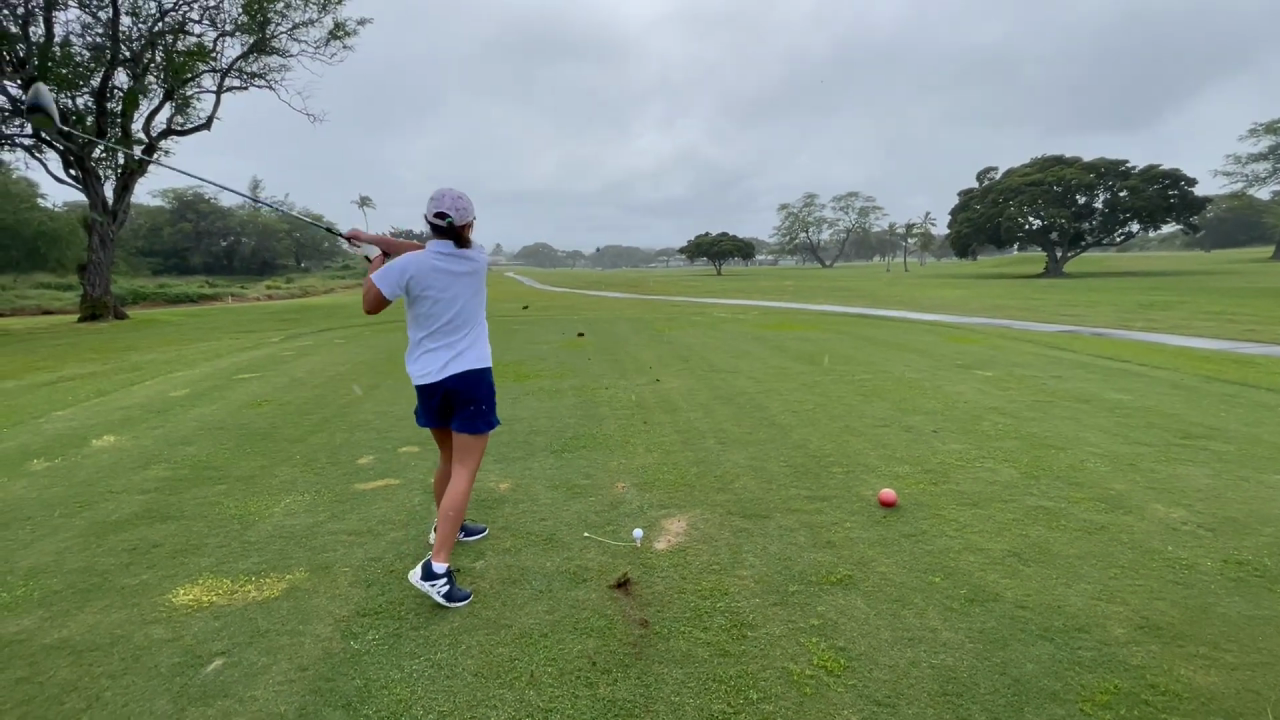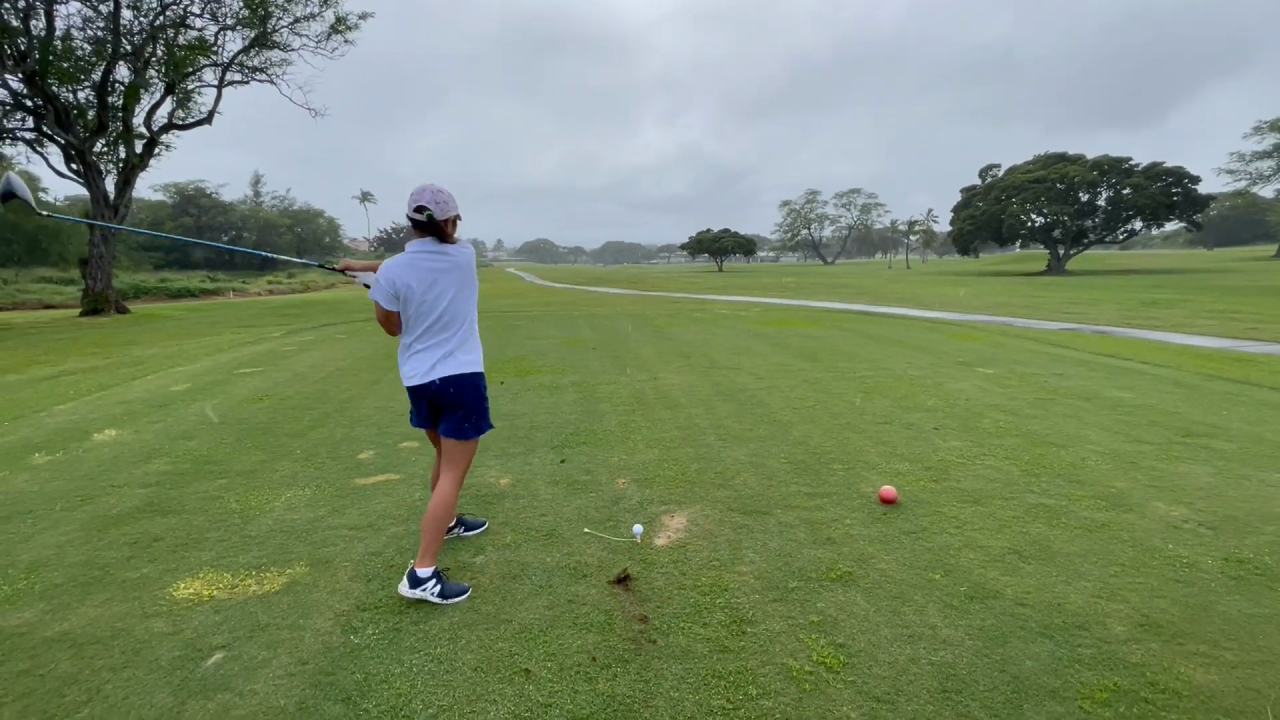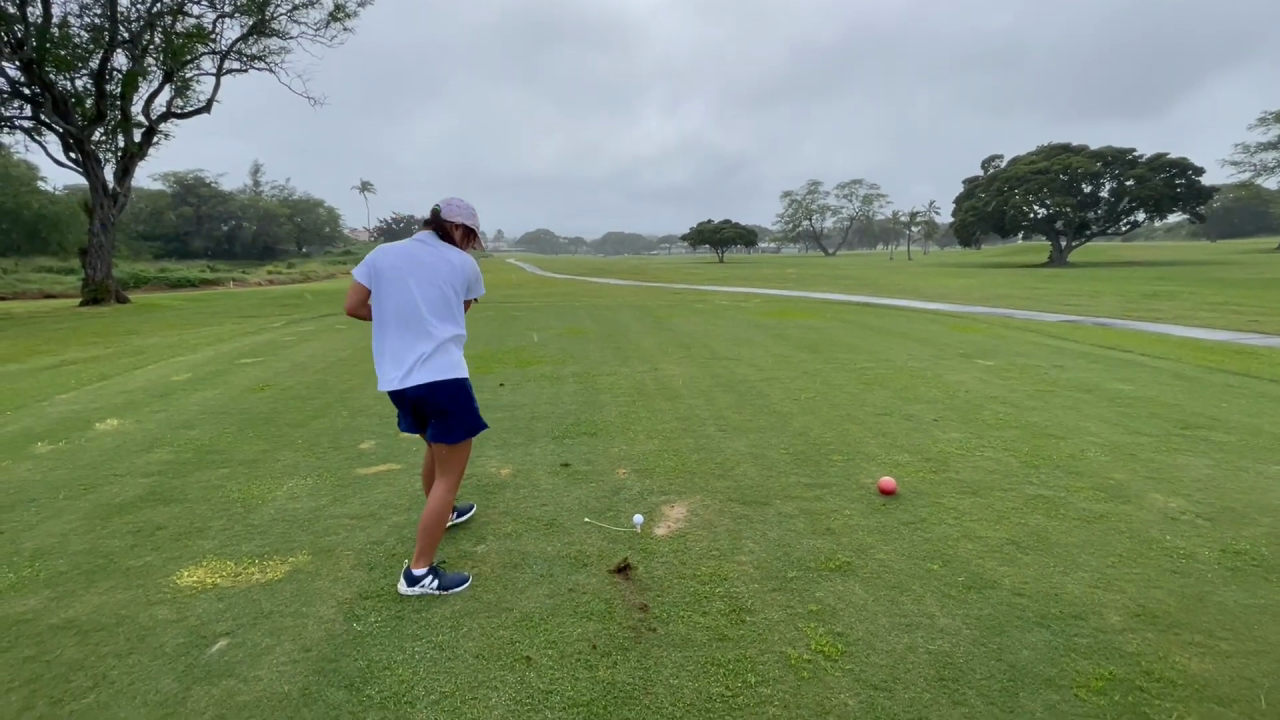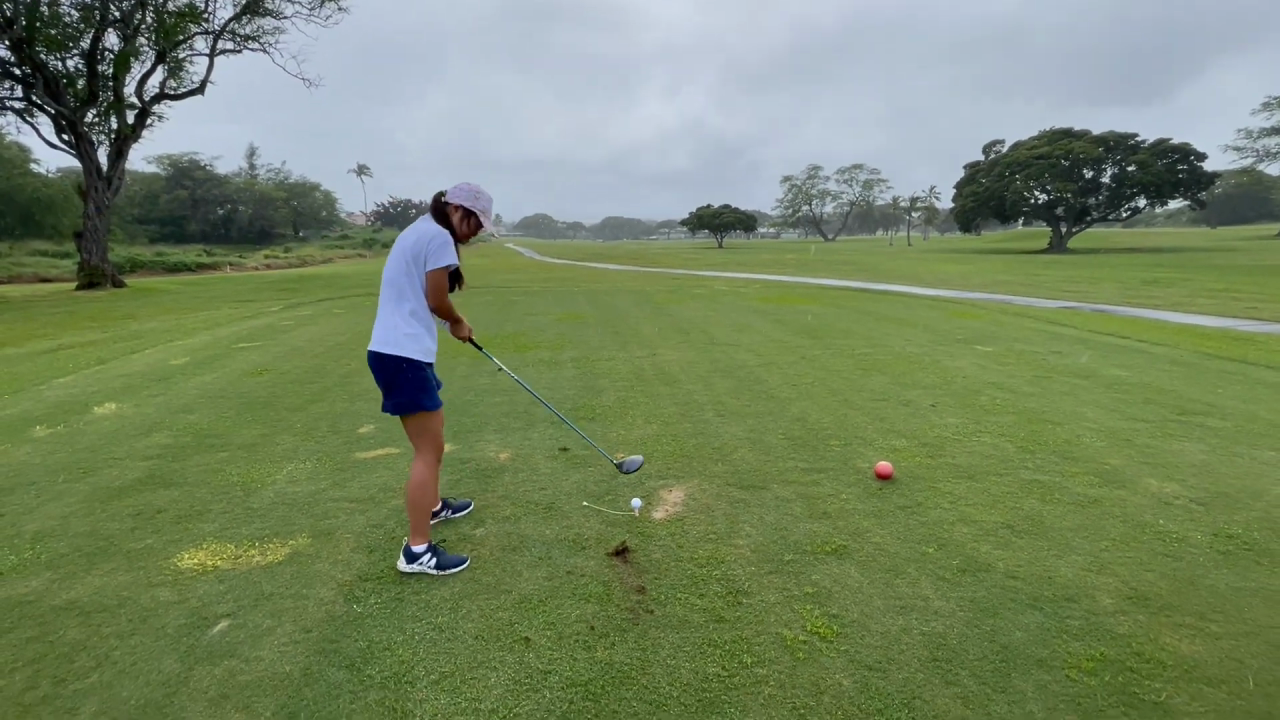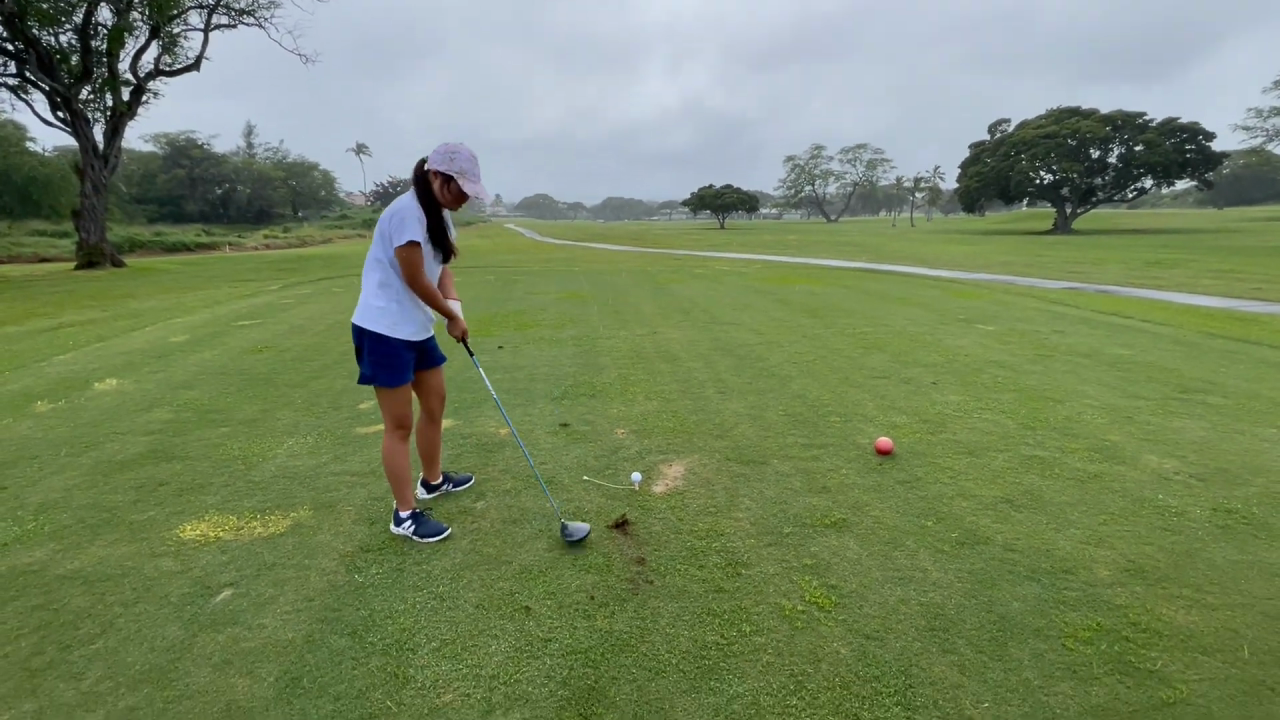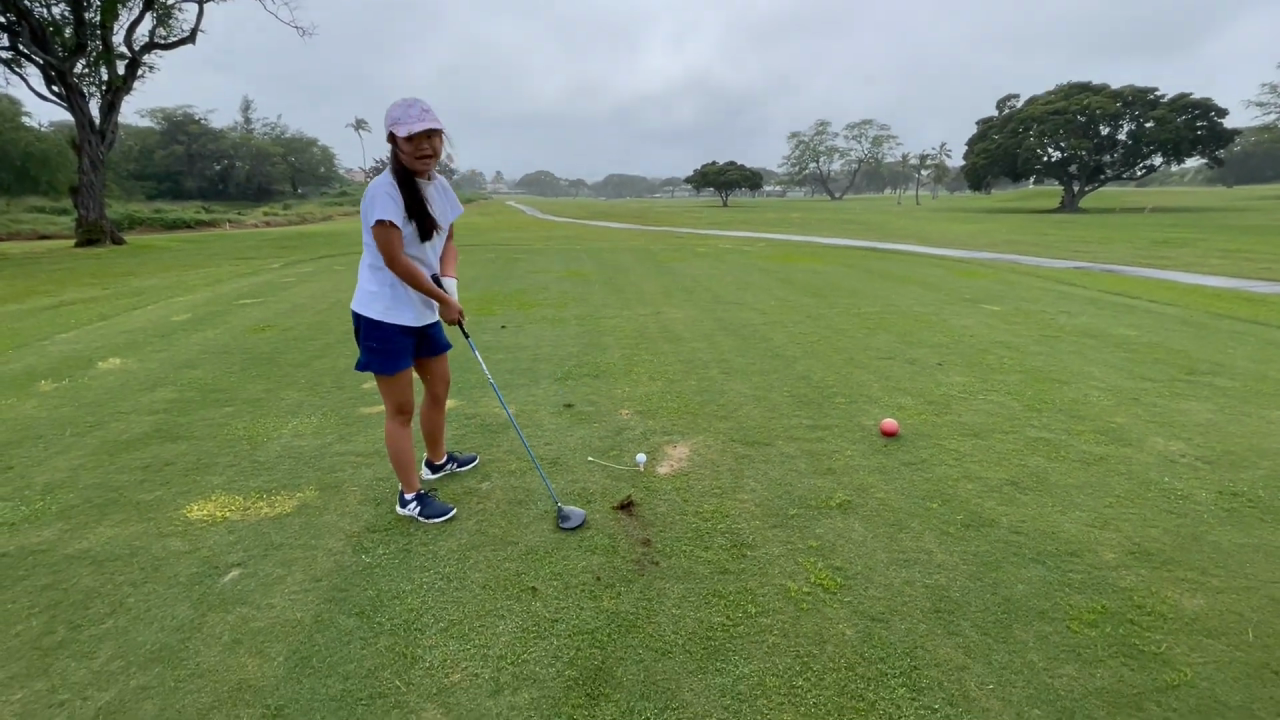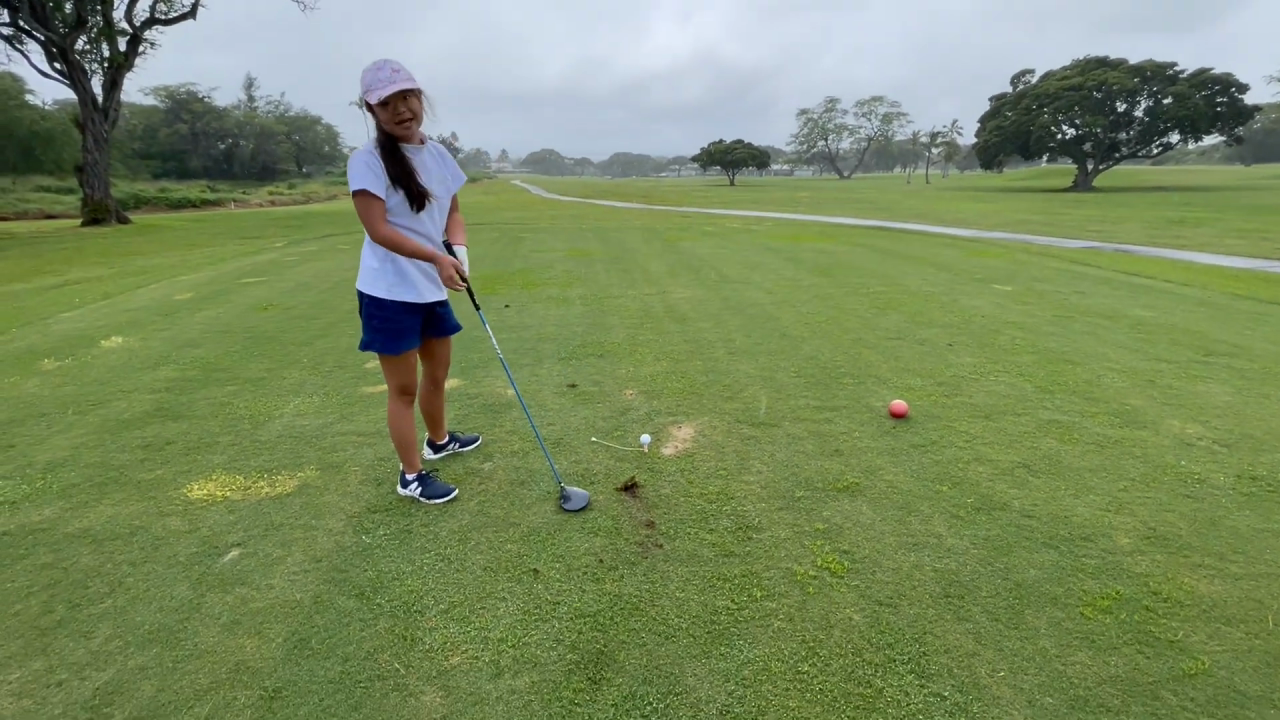
dt=0.4s
person 1, frame 1
left shoulder: (405, 267)
right shoulder: (477, 259)
left elbow: (370, 305)
left wrist: (378, 264)
right wrist: (375, 239)
left hip: (428, 379)
right hip: (471, 375)
left knee: (450, 456)
right knee: (464, 471)
left ankle: (446, 526)
right ankle: (435, 568)
person 1, frame 2
left shoulder: (391, 271)
right shoulder: (464, 255)
left elbow: (392, 327)
right wrist: (369, 267)
left hip: (419, 380)
right hip: (462, 377)
left knee: (445, 457)
right knee: (452, 475)
left ankle: (446, 521)
right ankle: (421, 574)
person 1, frame 3
left shoulder: (382, 254)
right shoulder: (464, 265)
left elbow: (354, 306)
left hip: (398, 381)
right hip: (444, 378)
left knee: (438, 451)
right knee: (449, 473)
left ankle: (440, 512)
right ankle: (418, 572)
person 1, frame 4
left shoulder: (420, 232)
right shoulder: (439, 237)
right elbow: (437, 301)
left wrist: (453, 320)
right wrist: (458, 321)
left hip: (404, 350)
right hip: (403, 355)
left knee: (431, 435)
right knee: (429, 448)
left ankle: (432, 505)
right ankle: (417, 549)
person 1, frame 5
left shoulder: (436, 213)
right shoulder: (407, 213)
left elbow: (441, 267)
right elbow: (414, 279)
left wrist: (453, 305)
right wrist: (452, 318)
left hip: (417, 328)
right hip: (385, 330)
left knee: (435, 403)
right knee: (399, 424)
left ankle: (432, 480)
right ankle: (405, 514)
person 1, frame 6
left shoulder: (439, 185)
right shoulder: (384, 190)
left elbow: (447, 240)
right elbow: (395, 260)
left wrist: (449, 283)
right wrist: (443, 299)
left hip: (423, 312)
right hip: (384, 316)
left knee: (439, 387)
right knee: (400, 408)
left ankle: (437, 459)
right ankle: (410, 495)
person 1, frame 7
left shoulder: (438, 155)
right shoulder: (367, 160)
left elbow: (452, 212)
right elbow: (379, 230)
left wrist: (458, 250)
right wrist: (434, 256)
left hip: (432, 290)
right hip: (389, 294)
left knee: (437, 373)
right knee: (404, 389)
left ankle: (439, 439)
right ankle: (411, 476)
